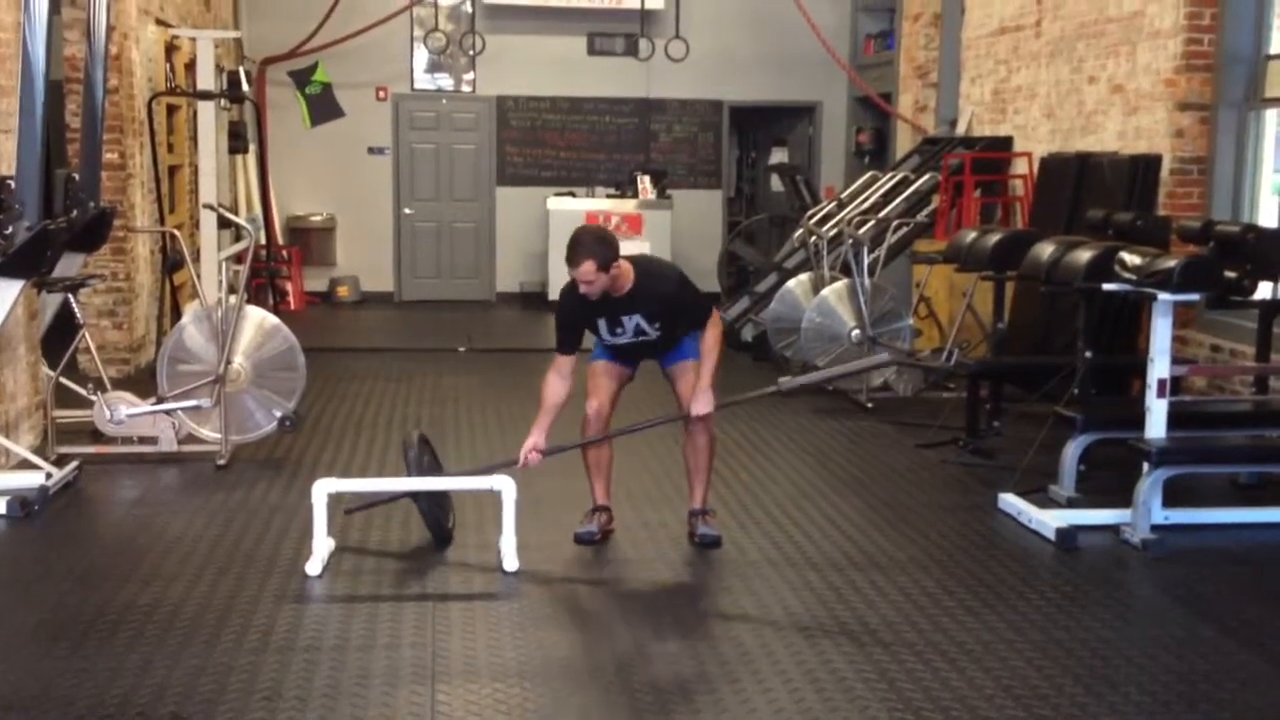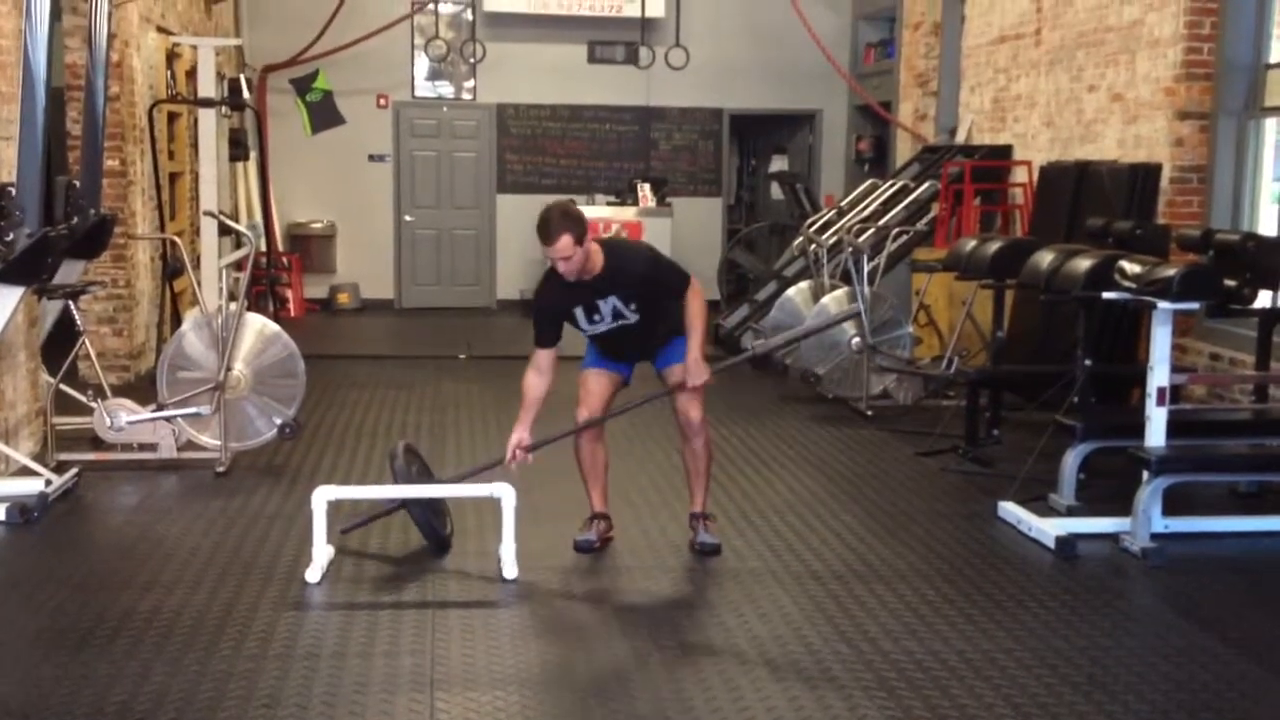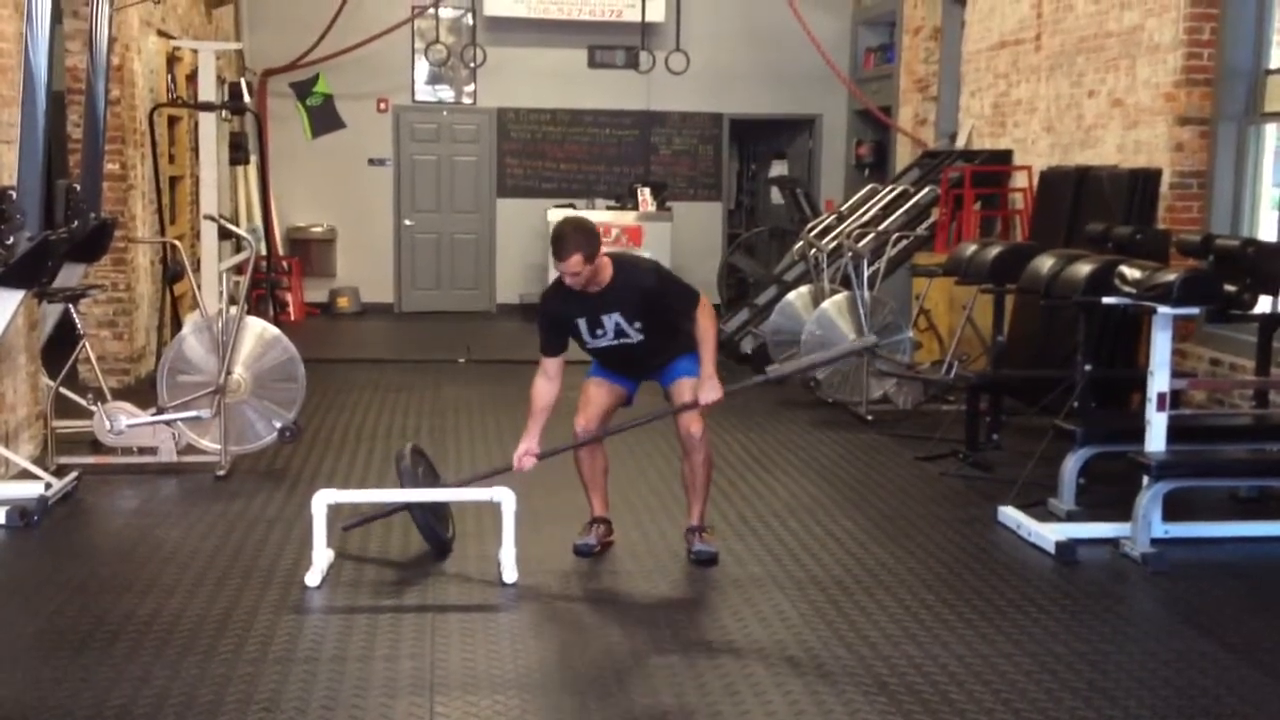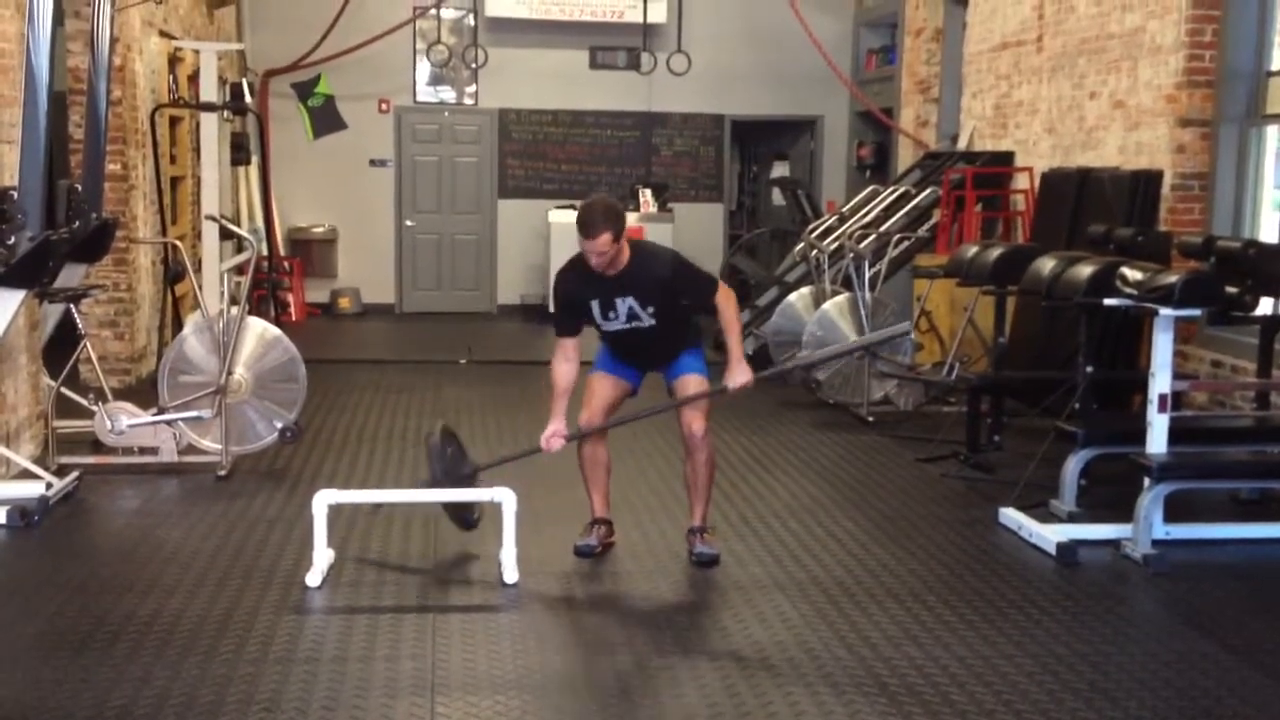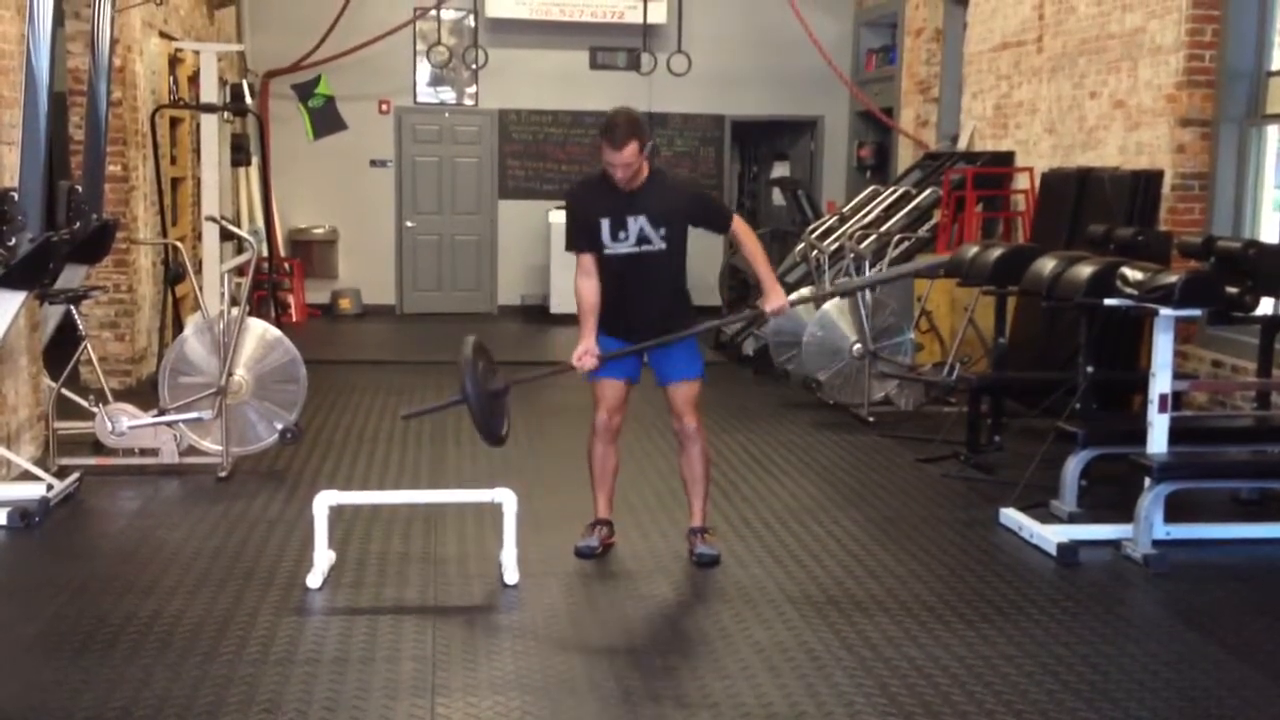
dt=0.4s
person 1, frame 1
left shoulder: (664, 280)
right shoulder: (573, 299)
left elbow: (712, 322)
right elbow: (561, 371)
left wrist: (704, 387)
right wrist: (539, 432)
left hip: (676, 338)
right hip: (615, 346)
left knee: (697, 413)
right knee: (595, 411)
left ankle: (699, 512)
right ankle: (601, 510)
person 1, frame 2
left shoulder: (636, 258)
right shoulder: (550, 292)
left elbow: (693, 292)
right elbow: (541, 365)
left wrist: (695, 358)
right wrist: (522, 427)
left hip: (667, 336)
right hip: (609, 347)
left knee: (693, 418)
right knee: (586, 418)
left ankle: (700, 517)
right ankle: (600, 517)
person 1, frame 3
left shoulder: (645, 277)
right shoulder: (556, 301)
left elbow: (702, 310)
right elbow: (549, 372)
left wrist: (708, 375)
right wrist: (531, 436)
left hip: (672, 355)
right hip: (614, 364)
left knee: (692, 431)
right knee: (585, 426)
left ankle: (696, 528)
right ankle: (600, 522)
person 1, frame 4
left shoulder: (661, 265)
right shoulder: (570, 281)
left elbow: (723, 296)
right elbow: (566, 352)
left wrist: (736, 362)
right wrist: (557, 417)
left hip: (677, 347)
right hip: (620, 352)
left knee: (695, 430)
right knee: (589, 423)
left ankle: (698, 529)
right ankle: (601, 523)
person 1, frame 5
left shoulder: (677, 192)
right shoulder: (584, 198)
left elbow: (737, 228)
right elbow: (587, 271)
left wrist: (770, 286)
right wrist: (587, 335)
left hip: (674, 325)
right hip: (615, 328)
left knee: (688, 424)
right knee: (605, 422)
left ankle: (698, 527)
right ankle: (602, 523)
